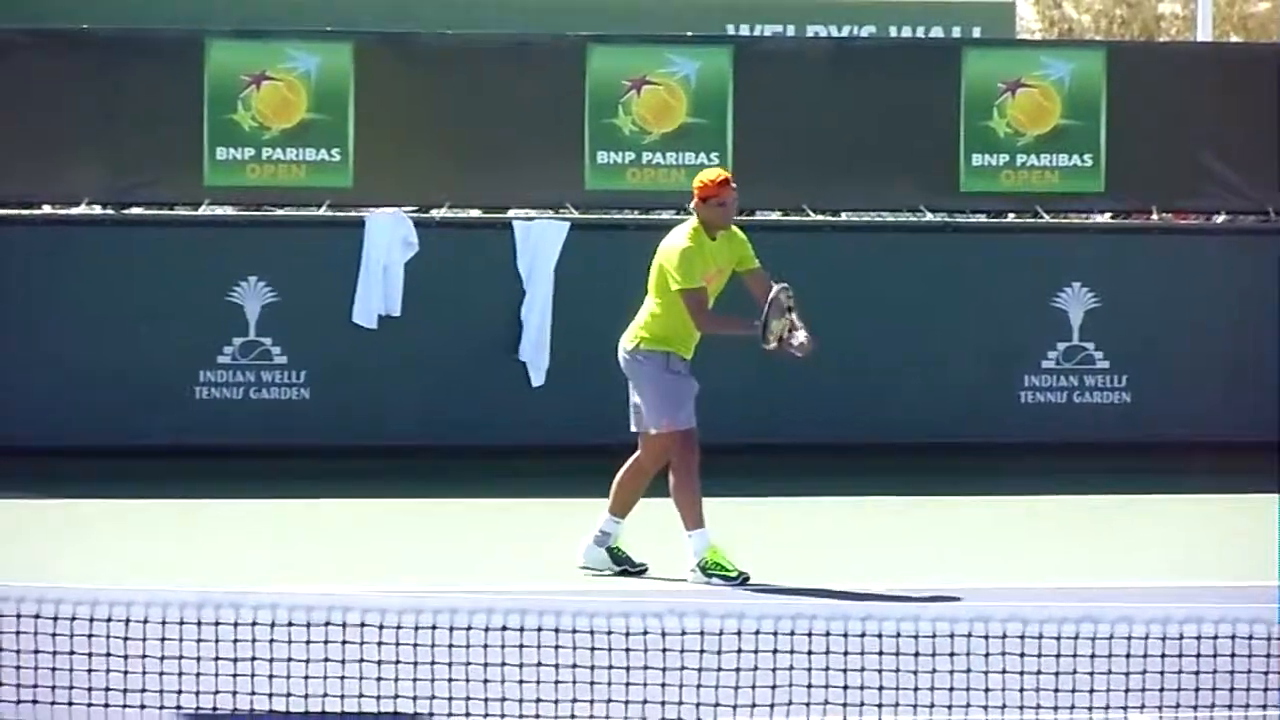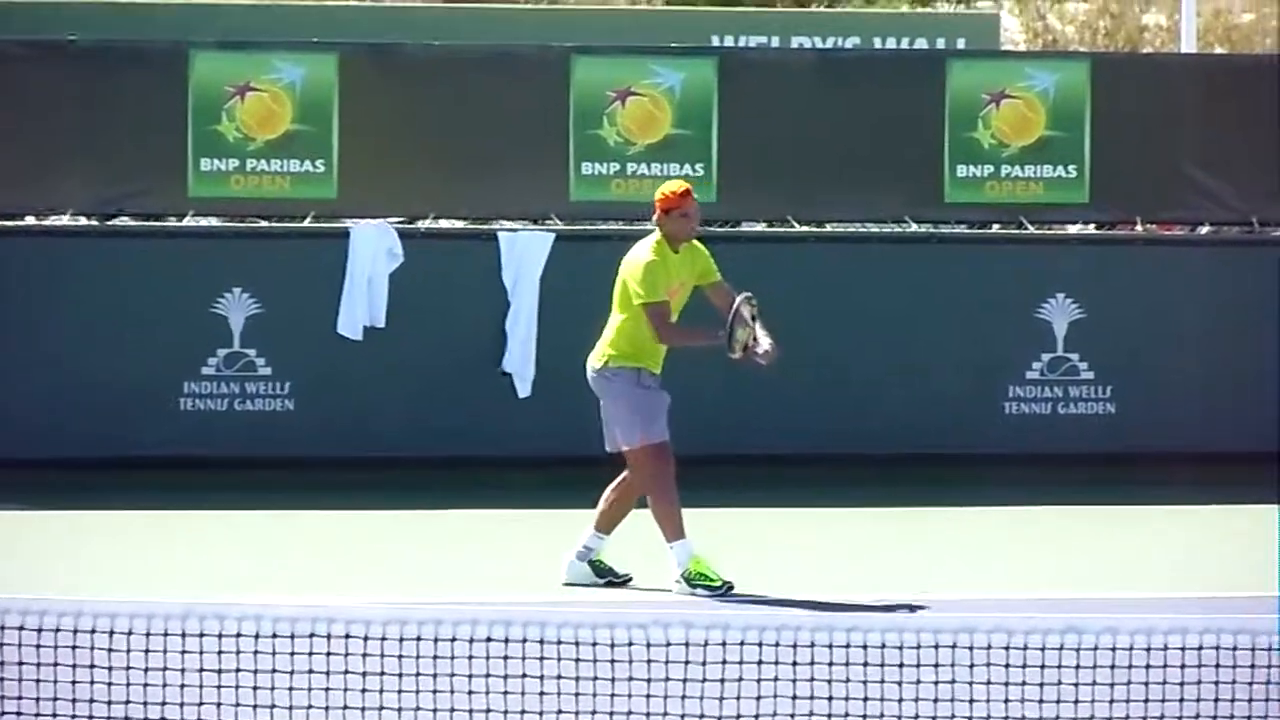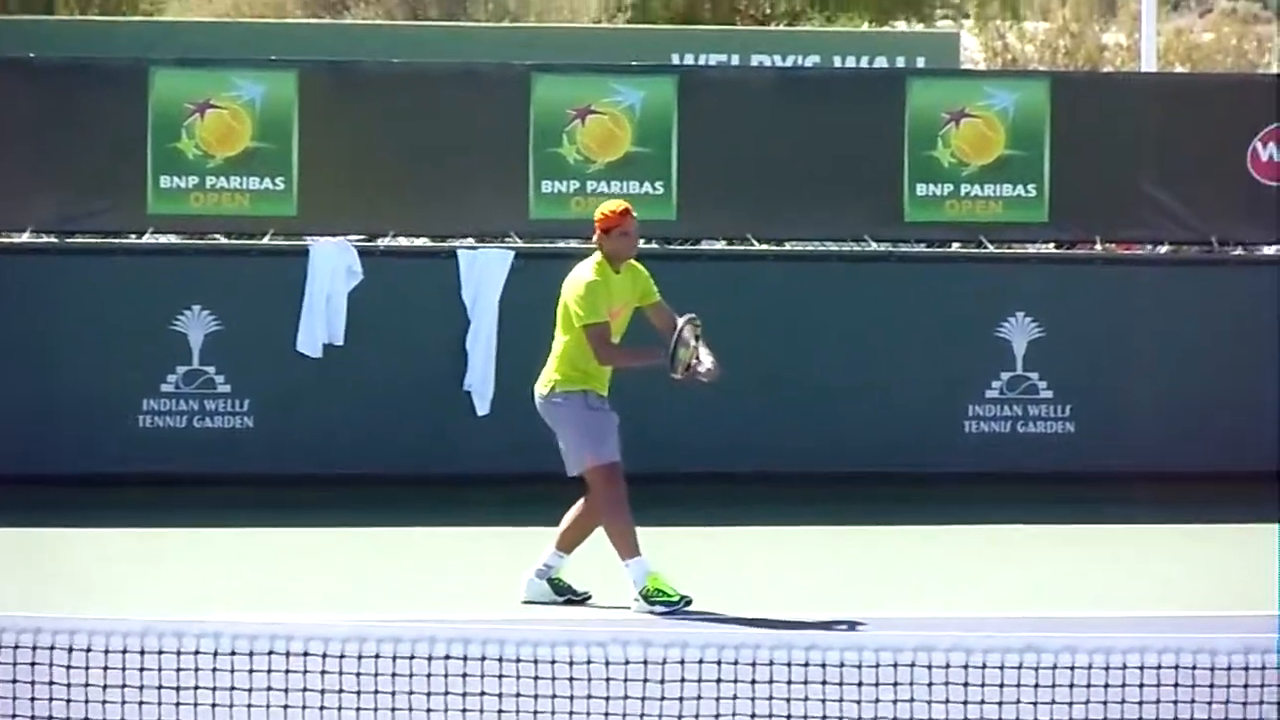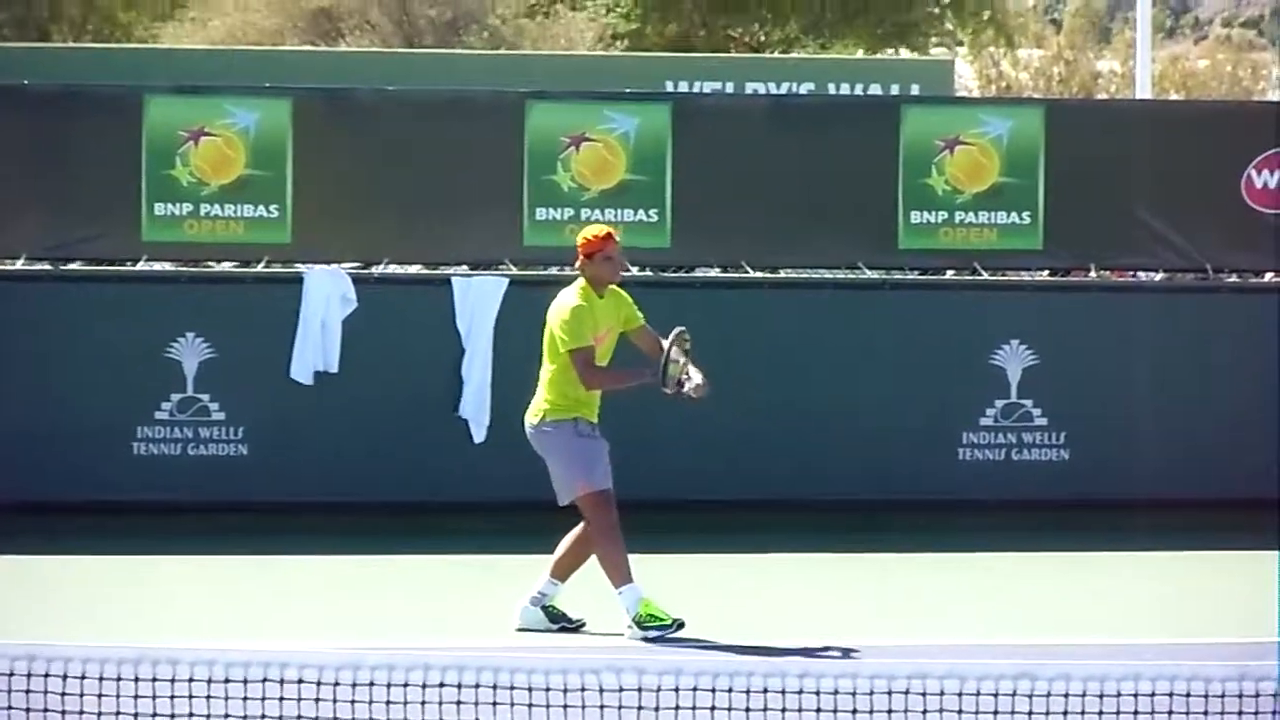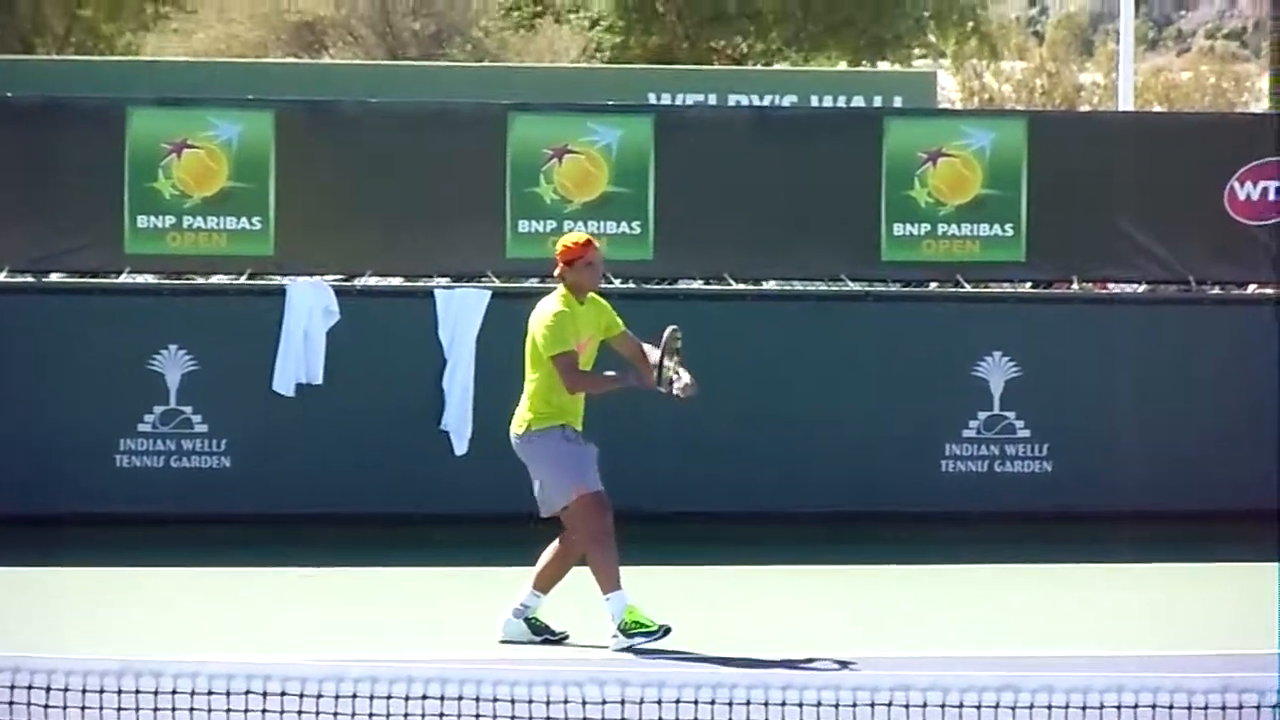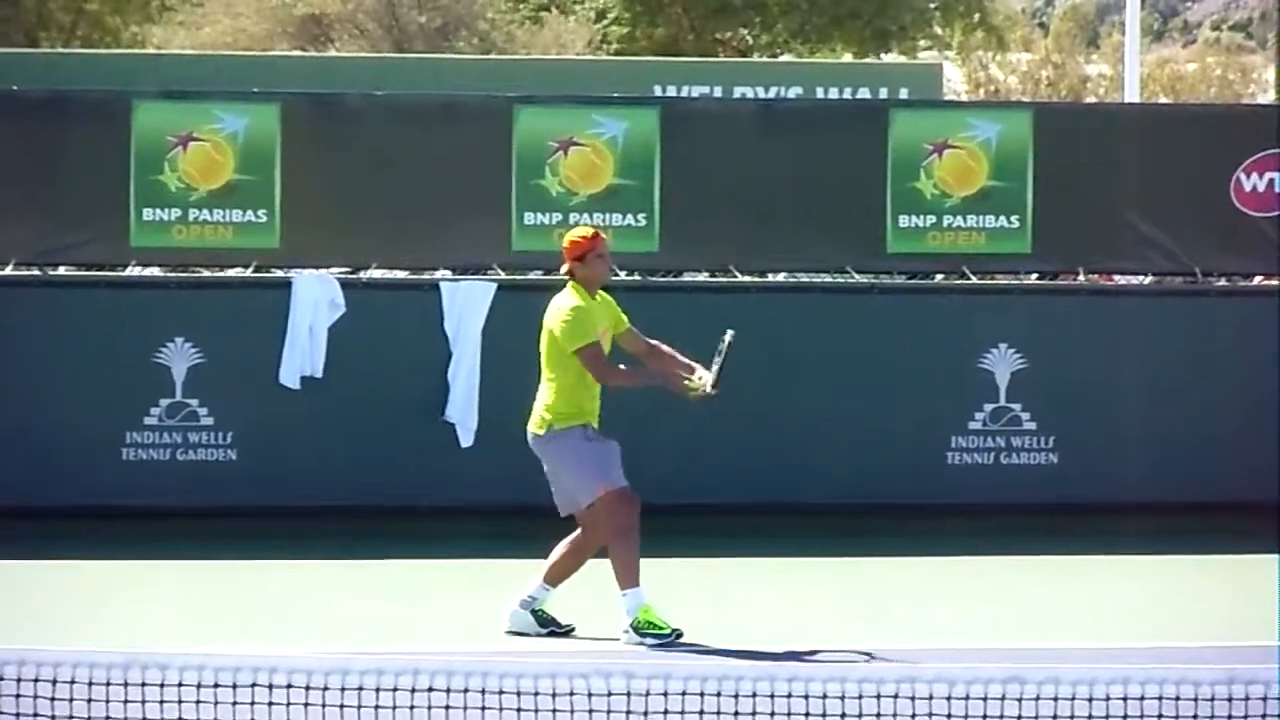
dt=0.2s
person 1, frame 1
left shoulder: (733, 239)
right shoulder: (683, 248)
left elbow: (768, 291)
right elbow: (702, 319)
right wrist: (758, 329)
left hip: (667, 355)
right hip: (650, 352)
left knee: (653, 453)
right knee: (684, 448)
left ankle: (601, 542)
right ankle: (704, 556)
person 1, frame 2
left shoulder: (694, 253)
right shoulder: (646, 262)
left elbow: (730, 302)
right elbow: (664, 332)
left wrist: (760, 336)
right wrist: (722, 338)
left hip: (639, 370)
right hip: (620, 368)
left knee: (640, 471)
right knee: (659, 462)
left ankle: (584, 558)
right ankle: (687, 566)
person 1, frame 3
left shoulder: (634, 274)
right shoulder: (587, 282)
left elbow: (671, 323)
right elbow: (604, 353)
left wrist: (701, 353)
right wrist: (663, 357)
left hip: (587, 394)
right hip: (567, 392)
left knee: (602, 493)
right knee: (610, 483)
left ankle: (543, 576)
right ankle: (644, 584)
person 1, frame 4
left shoulder: (617, 300)
right shoulder: (572, 308)
left elbow: (656, 346)
right elbow: (589, 377)
left wrist: (689, 371)
right wrist: (649, 376)
left hip: (578, 421)
right hip: (558, 420)
left knee: (596, 520)
right knee: (603, 509)
left ankle: (538, 604)
right ankle: (637, 610)
person 1, frame 5
left shoulder: (595, 308)
right shoulder: (553, 315)
left elbow: (638, 350)
right elbow: (574, 380)
left wrist: (675, 369)
right wrist: (633, 378)
left hip: (559, 430)
right hip: (543, 430)
left knee: (577, 531)
right knee: (596, 512)
left ankle: (520, 616)
right ankle: (624, 618)
person 1, frame 6
left shoulder: (601, 303)
right shoulder: (571, 309)
left elbow: (645, 347)
right elbow: (603, 373)
left wrist: (692, 368)
right wrist: (665, 380)
left hip: (569, 429)
right hip: (562, 430)
left knee: (596, 528)
right knee: (624, 507)
left ankle: (527, 606)
right ankle: (636, 616)
